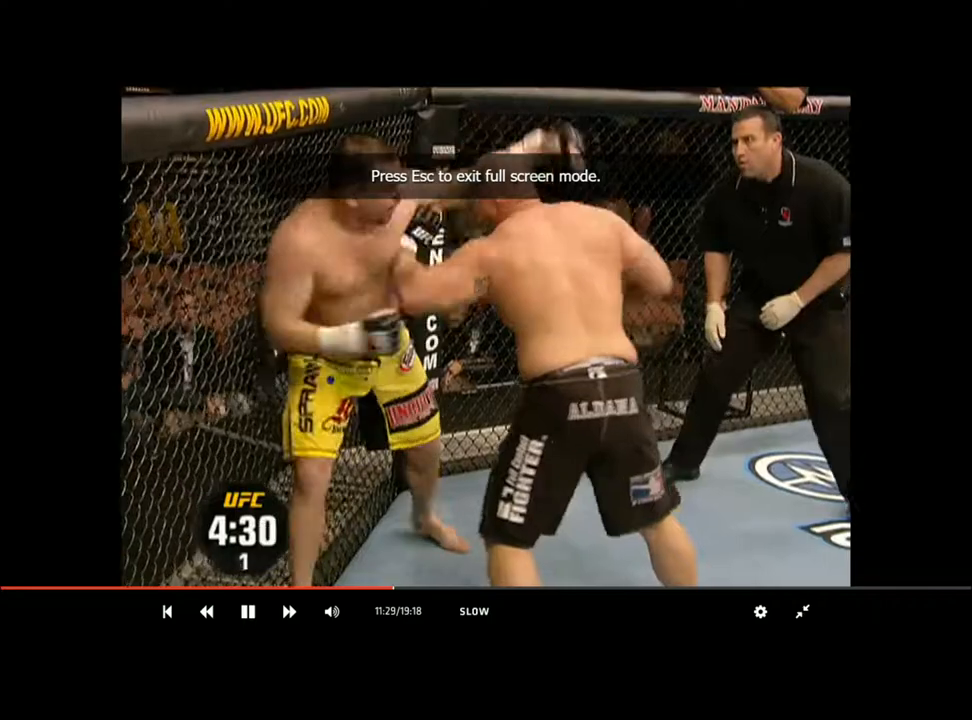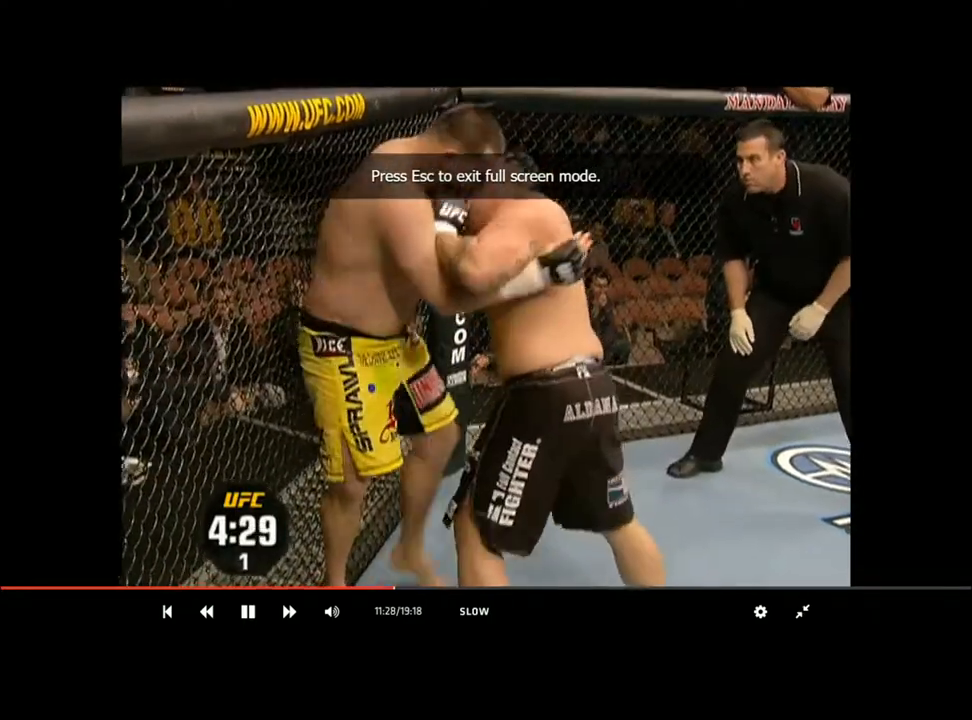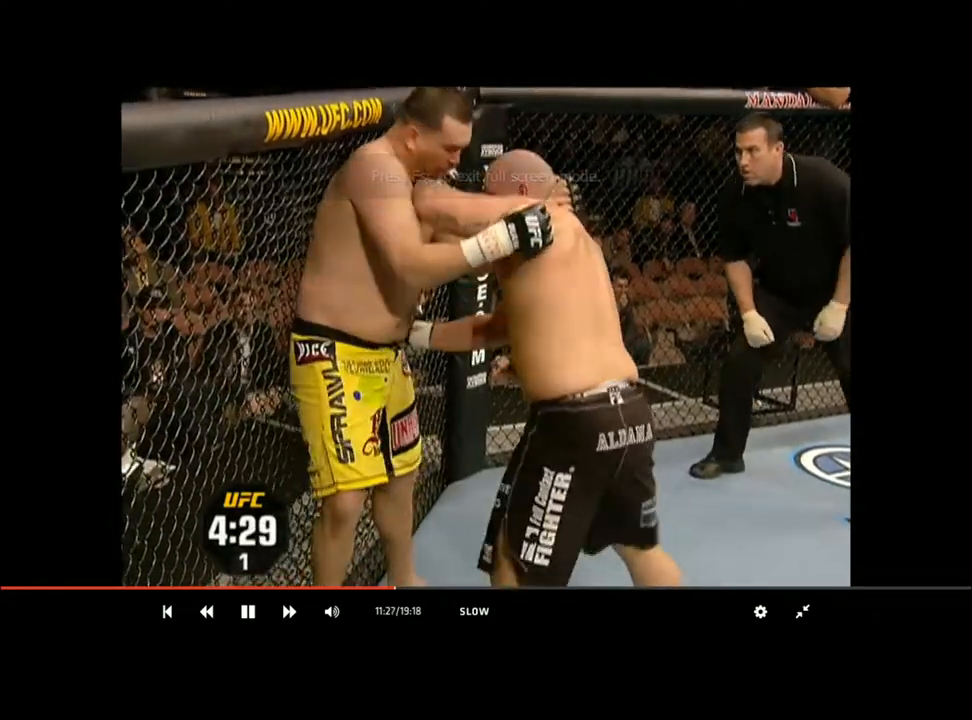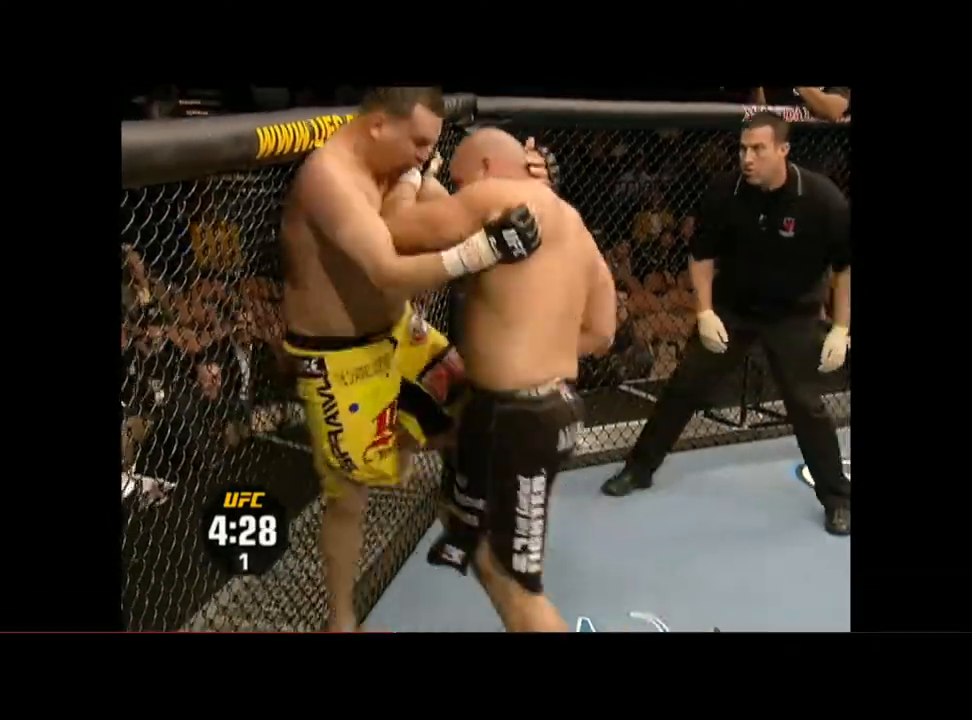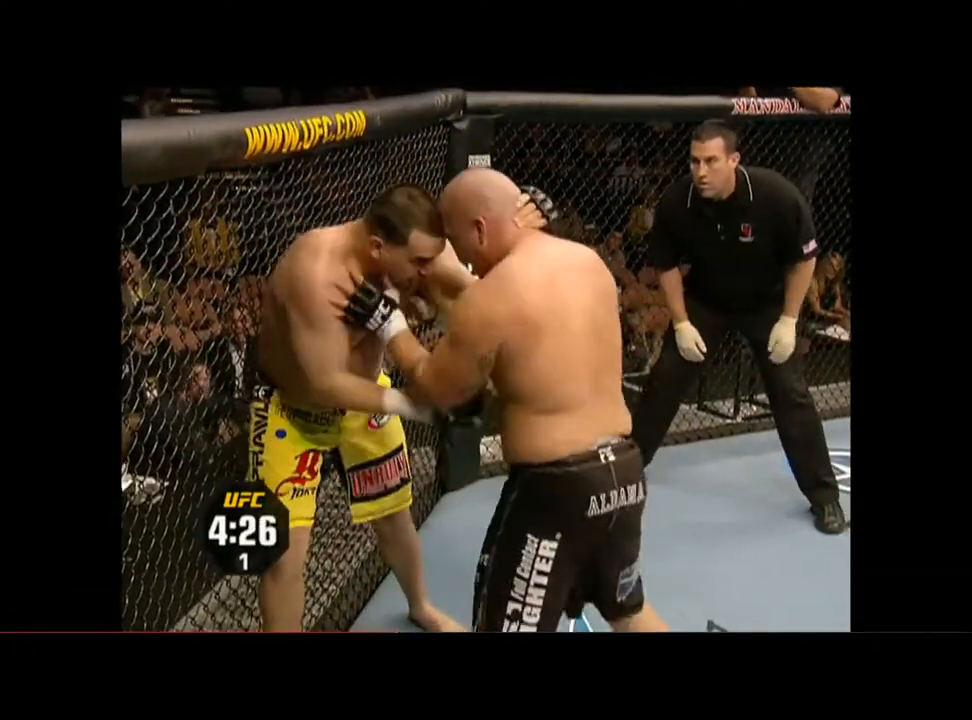
dt=1s
person 1, frame 1
left shoulder: (396, 199)
right shoulder: (300, 239)
right elbow: (278, 328)
left wrist: (536, 145)
right wrist: (355, 337)
left hip: (388, 343)
right hip: (325, 358)
left knee: (426, 443)
right knee: (312, 476)
left ankle: (425, 517)
right ankle: (299, 589)
person 1, frame 2
left shoulder: (406, 157)
right shoulder: (398, 198)
right elbow: (447, 296)
right wrist: (539, 274)
left hip: (391, 333)
right hip: (343, 349)
left knee: (438, 437)
right knee: (351, 483)
left ankle: (410, 549)
right ankle: (335, 583)
person 1, frame 3
left shoulder: (410, 178)
right shoulder: (375, 169)
right elbow: (413, 267)
right wrist: (501, 239)
left hip: (386, 355)
right hip: (334, 356)
left knee: (400, 479)
right knee: (344, 503)
left ankle: (404, 581)
person 1, frame 4
left shoulder: (391, 165)
right shoulder: (330, 176)
left elbow: (436, 227)
right elbow: (390, 277)
right wrist: (482, 250)
left hip: (394, 330)
right hip: (336, 356)
right knee: (351, 498)
right ankle: (340, 620)
person 1, frame 5
left shoulder: (417, 253)
right shoulder: (316, 271)
right elbow: (329, 388)
right wrist: (422, 402)
left hip: (363, 397)
right hip: (292, 406)
left knee: (396, 515)
right knee: (284, 556)
left ankle: (420, 607)
person 2, frame 1
left shoulder: (491, 252)
right shoulder: (602, 221)
left elbow: (412, 296)
right elbow: (662, 282)
left hip: (557, 401)
right hip: (622, 390)
left knee: (507, 539)
right knee: (657, 520)
person 2, frame 2
left shoulder: (515, 219)
right shoulder: (542, 210)
left elbow: (476, 270)
left wrist: (439, 234)
left hip: (543, 398)
right hip: (593, 389)
left knee: (475, 534)
right knee: (617, 522)
person 2, frame 3
right shoulder: (573, 240)
right elbow: (494, 327)
right wrist: (420, 333)
left hip: (571, 423)
right hip: (629, 413)
left knee: (514, 572)
right knee: (640, 547)
person 2, frame 4
left shoulder: (498, 202)
right shoulder: (572, 225)
left elbow: (394, 233)
right elbow: (598, 335)
left hip: (513, 417)
right hip: (549, 407)
left knee: (513, 588)
person 2, frame 5
left shoulder: (490, 299)
right shoulder: (587, 260)
left elbow: (438, 389)
left wrist: (386, 322)
left hip: (553, 489)
right hip: (622, 473)
left knee: (506, 624)
right knee: (627, 611)
person 3, frame 1
left shoulder: (822, 184)
right shoulder: (729, 192)
left elbow: (844, 253)
right elbow: (716, 248)
left wrist: (796, 301)
right wrist: (714, 305)
left hip: (818, 305)
right hip: (756, 299)
left knee: (832, 398)
right knee: (714, 378)
left ankle: (851, 488)
right ankle: (682, 461)
person 3, frame 2
left shoulder: (828, 189)
right shoulder: (737, 200)
left elbow: (849, 256)
right elbow: (733, 257)
left wrist: (819, 309)
right wrist: (738, 311)
left hip: (835, 297)
right hip: (773, 293)
left knee: (848, 380)
right knee: (732, 366)
right ankle: (706, 453)
person 3, frame 3
left shoulder: (824, 181)
right shoulder: (736, 196)
left elbow: (851, 245)
right elbow: (735, 258)
left wrist: (838, 306)
right wrist: (749, 313)
left hip: (835, 293)
right hip: (775, 293)
left knee: (850, 373)
right knee: (738, 363)
right ankle: (727, 453)
person 3, frame 4
left shoulder: (822, 198)
right shoulder: (724, 194)
left elbow: (845, 267)
right elbow: (702, 255)
left wrist: (840, 329)
right wrist: (705, 312)
left hip: (792, 314)
right hip: (731, 307)
left knee: (805, 404)
right knee: (684, 385)
left ankle: (837, 497)
right ankle: (639, 468)
person 3, frame 5
left shoulder: (776, 196)
right shoulder: (675, 202)
left elbow: (804, 259)
right elbow: (666, 264)
left wrist: (788, 321)
right wrist: (681, 323)
left hip: (768, 301)
right hip: (703, 301)
left knee: (789, 391)
right knee: (665, 378)
left ankle: (823, 495)
